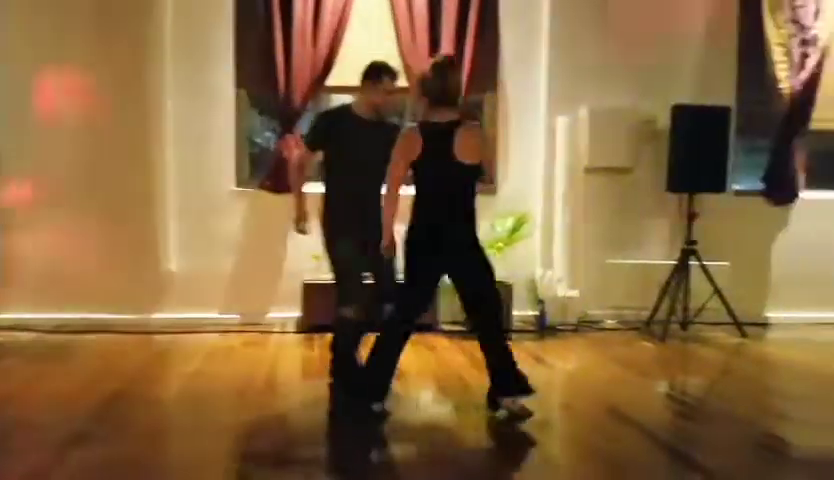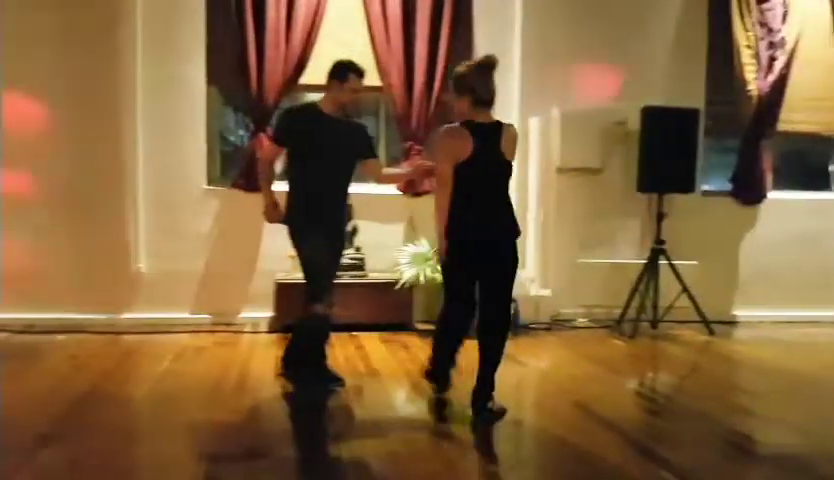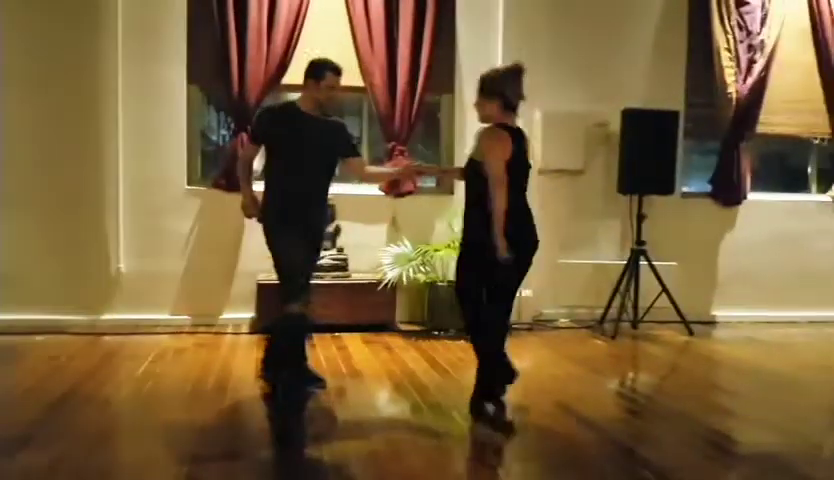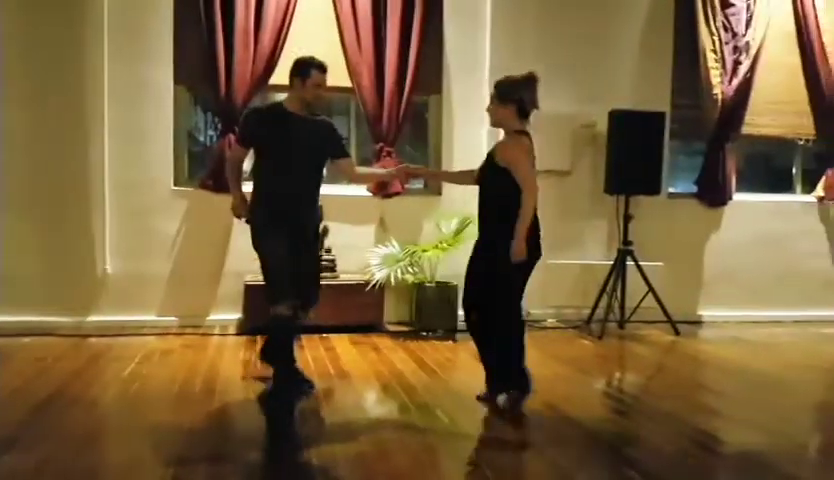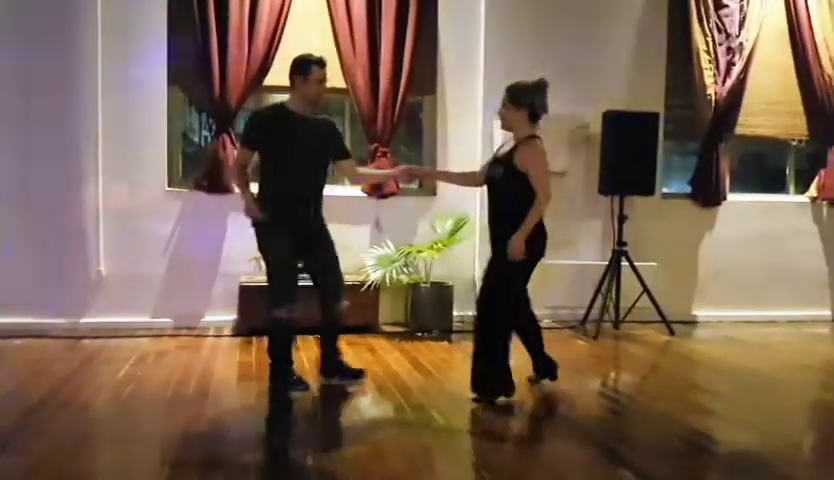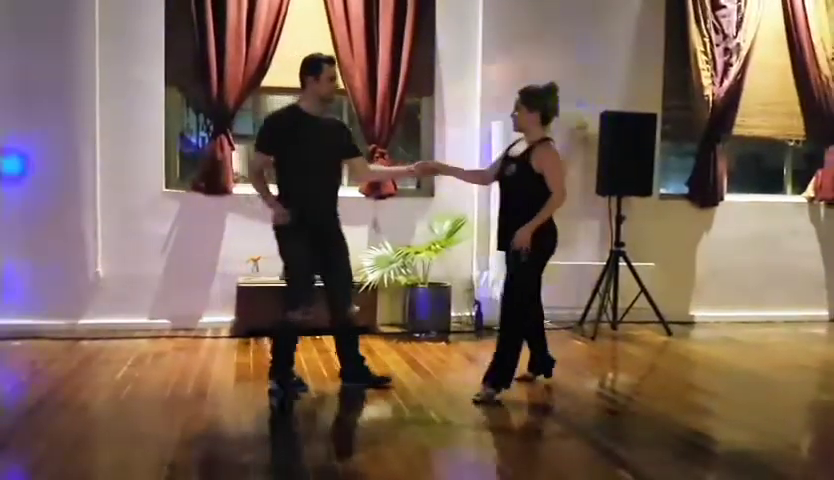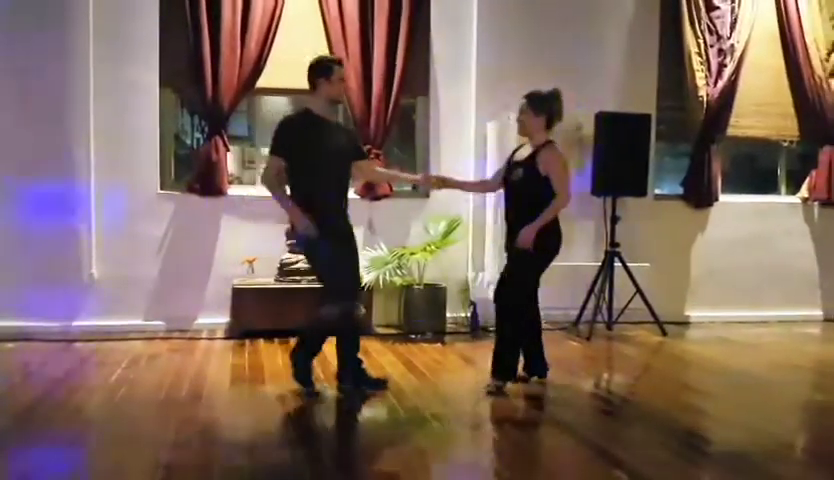
dt=0.2s
person 1, frame 1
left shoulder: (410, 136)
right shoulder: (472, 134)
left elbow: (392, 190)
left wrist: (388, 234)
left hip: (422, 240)
right hip: (459, 240)
left knee: (406, 314)
right knee: (487, 315)
left ankle: (374, 392)
right ankle: (504, 395)
person 1, frame 2
left shoulder: (450, 136)
right shoulder: (509, 134)
left elbow: (443, 189)
left wrist: (441, 236)
left hip: (461, 237)
right hip: (501, 236)
left knee: (458, 306)
right knee: (495, 315)
left ankle: (441, 374)
right ankle: (483, 398)
person 1, frame 3
left shoulder: (490, 137)
right shoulder: (518, 137)
left elbow: (498, 186)
left wrist: (498, 236)
left hip: (487, 239)
right hip: (521, 238)
left knee: (473, 307)
right knee: (497, 313)
left ankle: (495, 382)
right ankle: (489, 393)
person 1, frame 4
left shoulder: (514, 143)
right shoulder: (513, 143)
left elbow: (530, 191)
right elbow: (478, 177)
left wrist: (520, 238)
right wrist: (426, 173)
left hip: (508, 243)
right hip: (497, 242)
left knee: (479, 308)
right knee: (501, 310)
left ankle: (507, 384)
right ankle: (508, 384)
person 1, frame 5
left shoulder: (530, 148)
right shoulder: (509, 148)
left elbow: (543, 195)
right elbow: (478, 178)
left wrist: (521, 236)
right wrist: (430, 174)
left hip: (520, 241)
right hip: (506, 240)
left knee: (492, 307)
right knee: (513, 305)
left ankle: (493, 384)
right ankle: (542, 364)
person 1, frame 6
left shoulder: (545, 151)
right shoulder: (515, 148)
left elbow: (558, 195)
right elbow: (486, 177)
left wrist: (529, 228)
right wrist: (444, 169)
left hip: (534, 239)
right hip: (517, 238)
left knee: (514, 303)
right knee: (526, 301)
left ankle: (497, 379)
right ankle: (540, 363)
person 1, frame 7
left shoulder: (550, 154)
right shoulder: (518, 153)
left elbow: (562, 197)
right elbow: (491, 185)
left wrist: (534, 227)
right wrist: (451, 183)
left hip: (540, 240)
right hip: (520, 240)
left knee: (507, 296)
right knee: (523, 301)
left ankle: (503, 371)
right ankle: (535, 365)
person 2, frame 1
left shoulder: (390, 131)
right shoulder: (330, 121)
right elbow: (301, 163)
right wrist: (300, 205)
left hip: (373, 222)
right hip: (340, 223)
left knee: (386, 291)
right knee: (351, 296)
left ankle: (347, 356)
right ankle: (343, 368)
person 2, frame 2
left shoulder: (356, 131)
right shoulder: (297, 119)
left elbow: (377, 172)
right elbow: (266, 159)
left wrist: (412, 171)
right wrist: (268, 198)
left hip: (335, 222)
right hip: (305, 219)
left knee: (321, 295)
right knee: (322, 293)
left ankle: (297, 361)
right ankle: (311, 367)
person 2, frame 3
left shoulder: (336, 130)
right shoulder: (274, 117)
left elbow: (362, 171)
right elbow: (246, 157)
left wrist: (398, 172)
right wrist: (247, 194)
left hip: (313, 223)
right hip: (280, 219)
left knee: (295, 295)
right knee: (296, 294)
left ankle: (275, 364)
right ankle: (294, 367)
person 2, frame 4
left shoulder: (324, 130)
right shoulder: (260, 118)
left elbow: (352, 172)
right elbow: (234, 160)
left wrist: (390, 174)
right wrist: (237, 195)
left hip: (305, 224)
right hip: (269, 222)
left knee: (307, 294)
right knee: (283, 297)
left ankle: (273, 352)
right ankle: (284, 369)
person 2, frame 5
left shoulder: (326, 128)
right shoulder: (264, 120)
left elbow: (353, 174)
right elbow: (240, 165)
left wrist: (392, 174)
right wrist: (248, 198)
left hip: (312, 224)
right hip: (275, 224)
left knee: (334, 292)
right knee: (283, 299)
left ankle: (331, 362)
right ankle: (281, 369)
person 2, frame 6
left shoulder: (337, 129)
right shoulder: (279, 122)
left elbow: (364, 171)
right elbow: (256, 170)
left wrist: (406, 170)
right wrist: (273, 203)
left hip: (328, 226)
right hip: (295, 226)
left knee: (342, 299)
right knee: (299, 300)
left ankle: (353, 369)
right ankle: (281, 371)
person 2, frame 7
left shoulder: (344, 133)
right shoulder: (293, 126)
left elbow: (369, 172)
right elbow: (270, 176)
left wrist: (412, 178)
right wrist: (295, 213)
left hip: (341, 227)
right hip: (313, 228)
left knee: (350, 301)
right knee: (340, 297)
left ankle: (351, 372)
right ankle: (303, 357)
